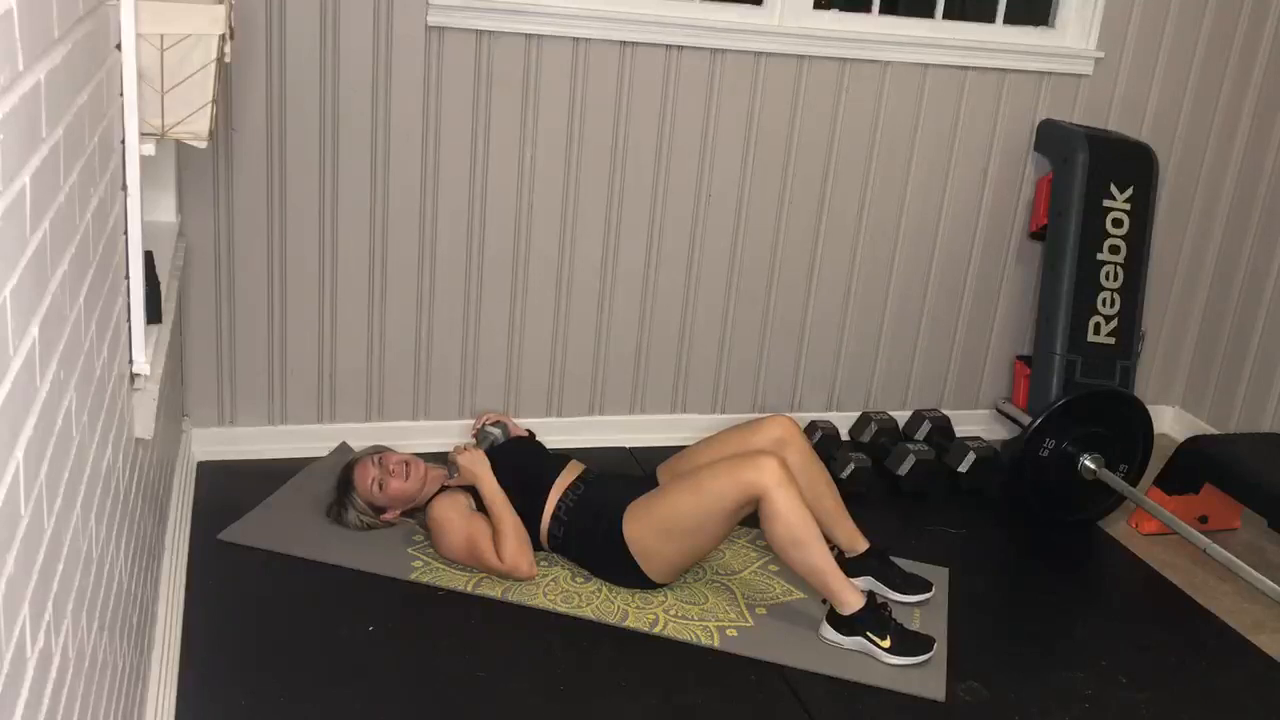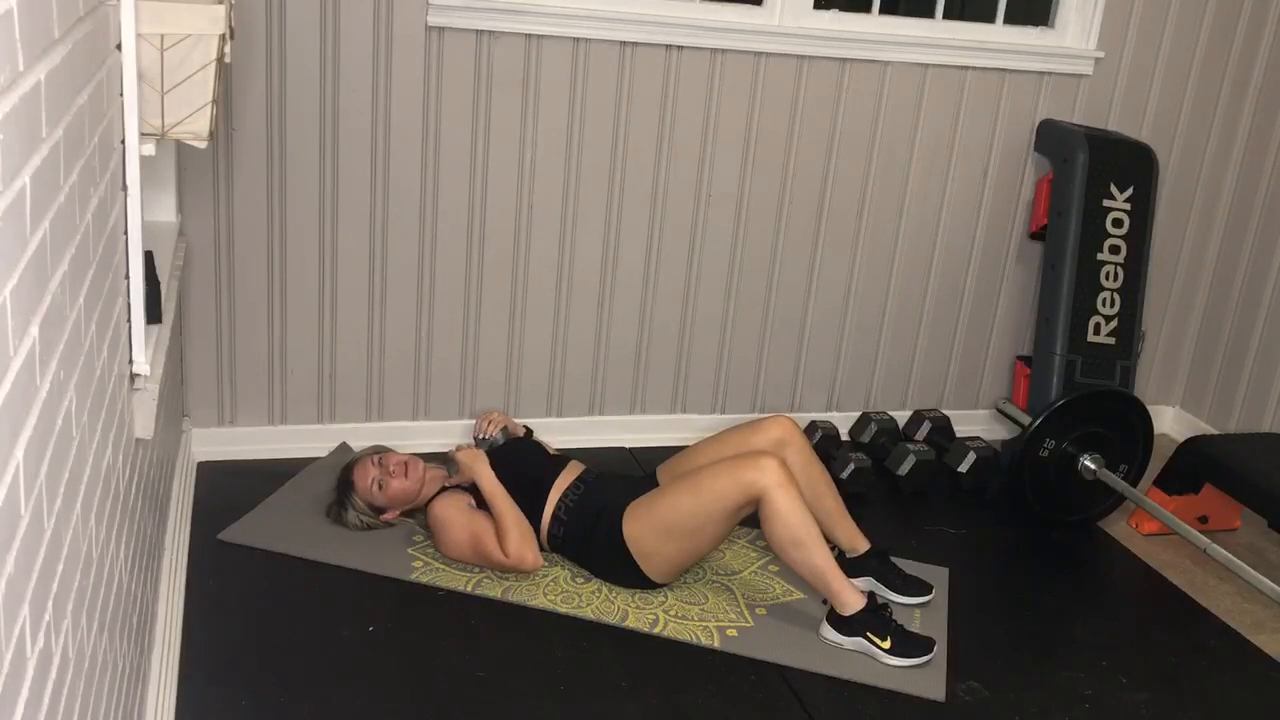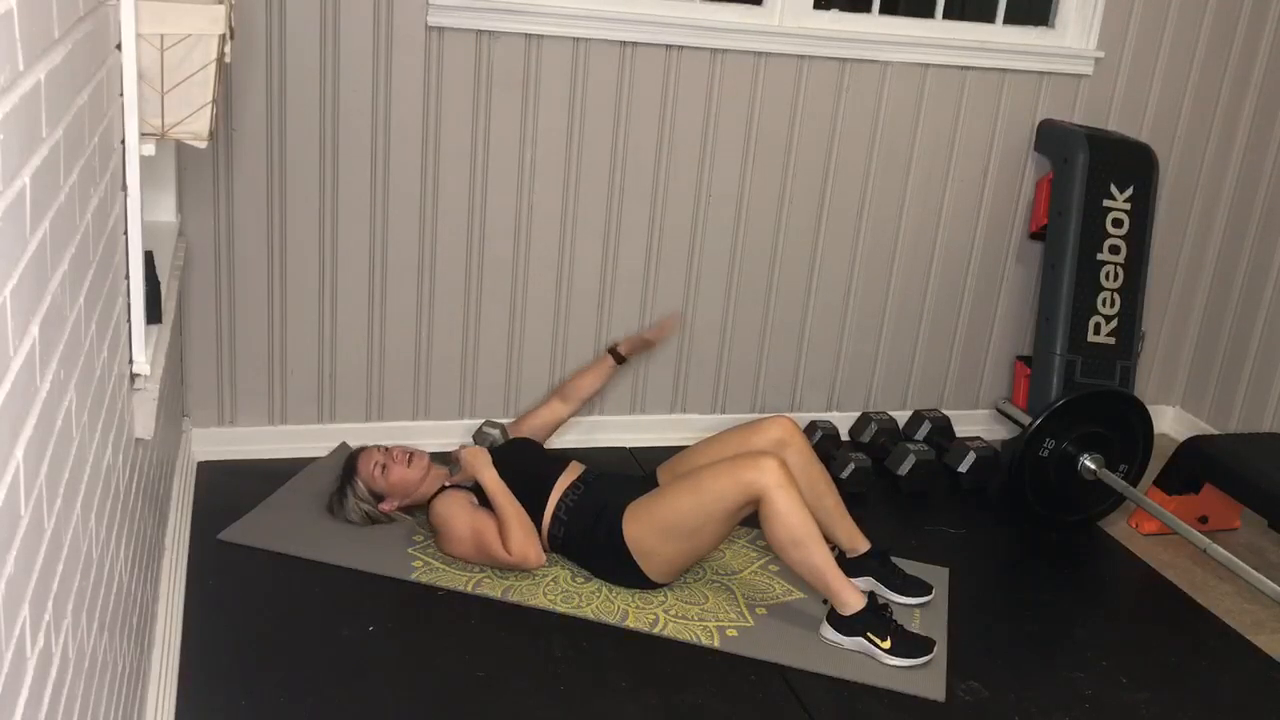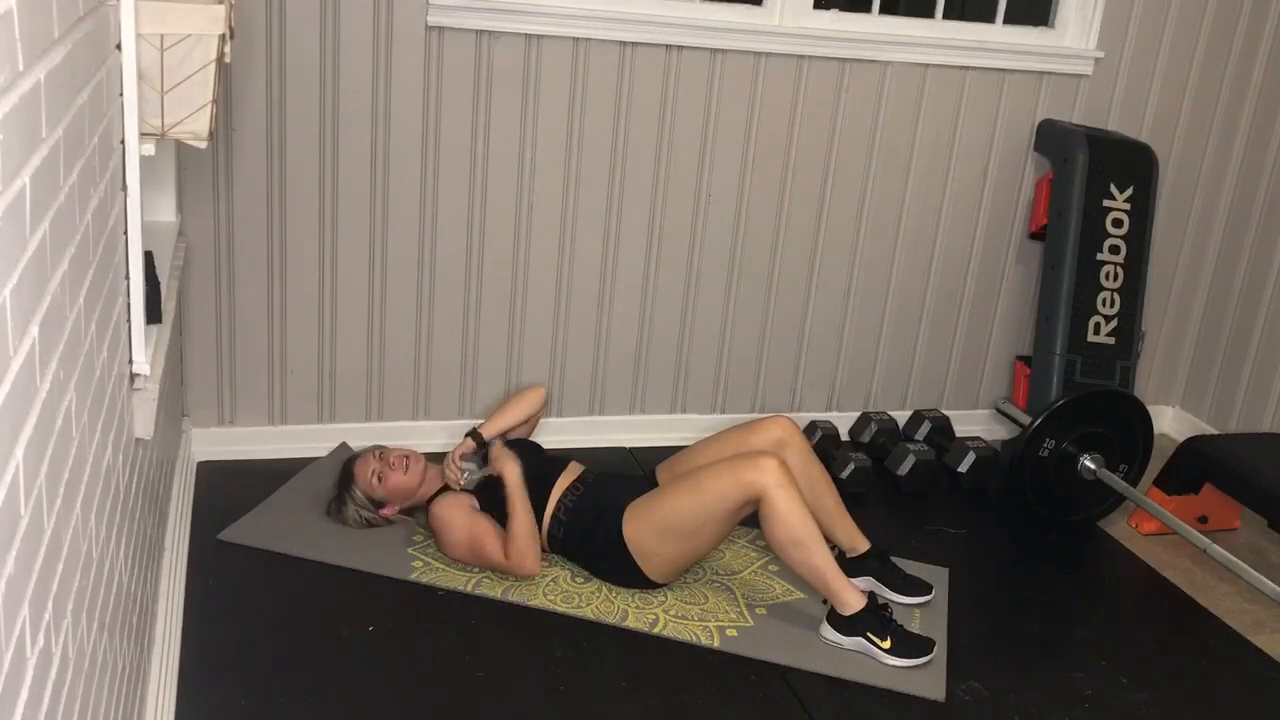
dt=1s
person 1, frame 1
left shoulder: (460, 473)
right shoulder: (445, 515)
right elbow: (520, 564)
left wrist: (516, 434)
right wrist: (485, 478)
left hip: (629, 490)
right hip: (619, 540)
left knee: (781, 430)
right knee: (765, 472)
left ankle: (858, 558)
right ankle: (851, 613)
person 1, frame 2
left shoulder: (461, 474)
right shoulder: (446, 514)
right elbow: (525, 556)
left wrist: (516, 432)
right wrist: (484, 475)
left hip: (633, 490)
right hip: (618, 540)
left knee: (780, 432)
right knee: (765, 474)
left ankle: (860, 561)
right ankle: (851, 615)
person 1, frame 3
left shoulder: (492, 450)
right shoulder: (449, 513)
left elbow: (564, 401)
right elbow: (527, 553)
left wrist: (623, 351)
right wrist: (486, 476)
left hip: (640, 492)
right hip: (621, 541)
left knee: (781, 432)
right knee: (764, 474)
left ankle: (860, 560)
right ankle: (852, 614)
person 1, frame 4
left shoulder: (471, 462)
right shoulder: (447, 514)
left elbow: (536, 394)
right elbow: (524, 562)
left wrist: (475, 439)
right wrist: (510, 477)
left hip: (636, 490)
right hip: (620, 541)
left knee: (780, 431)
right knee: (765, 471)
left ankle: (859, 559)
right ankle: (851, 615)
